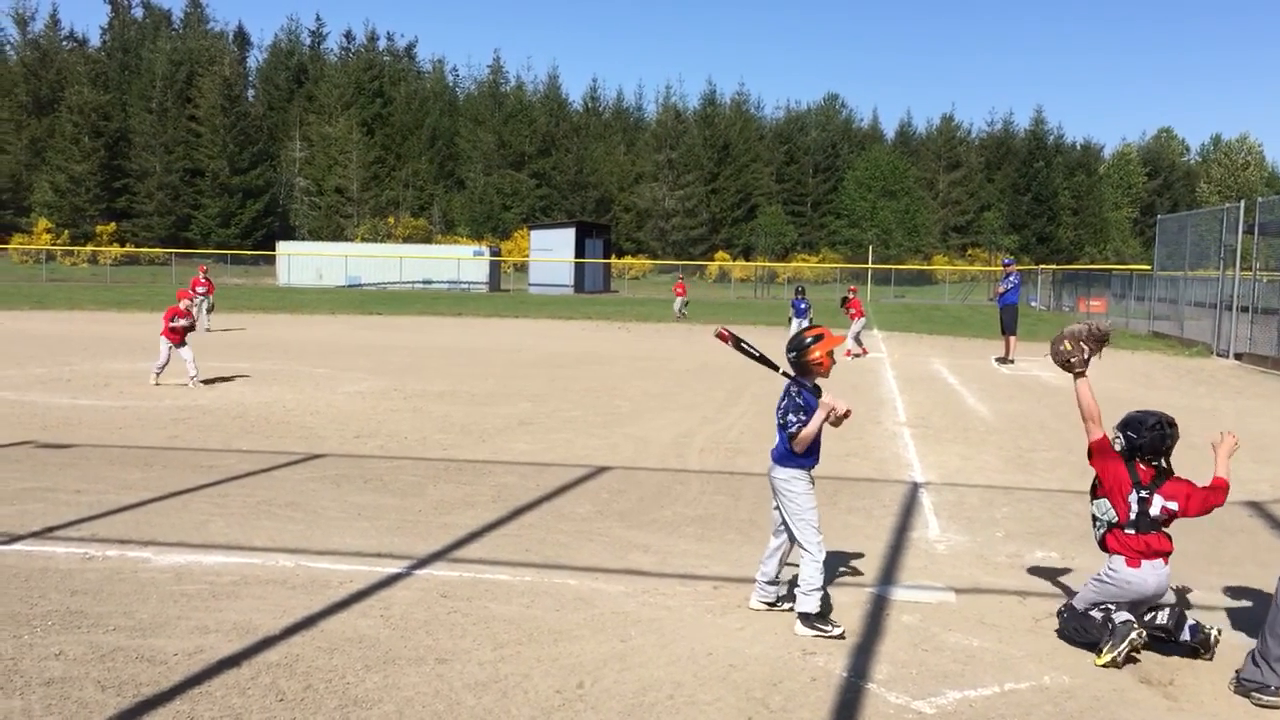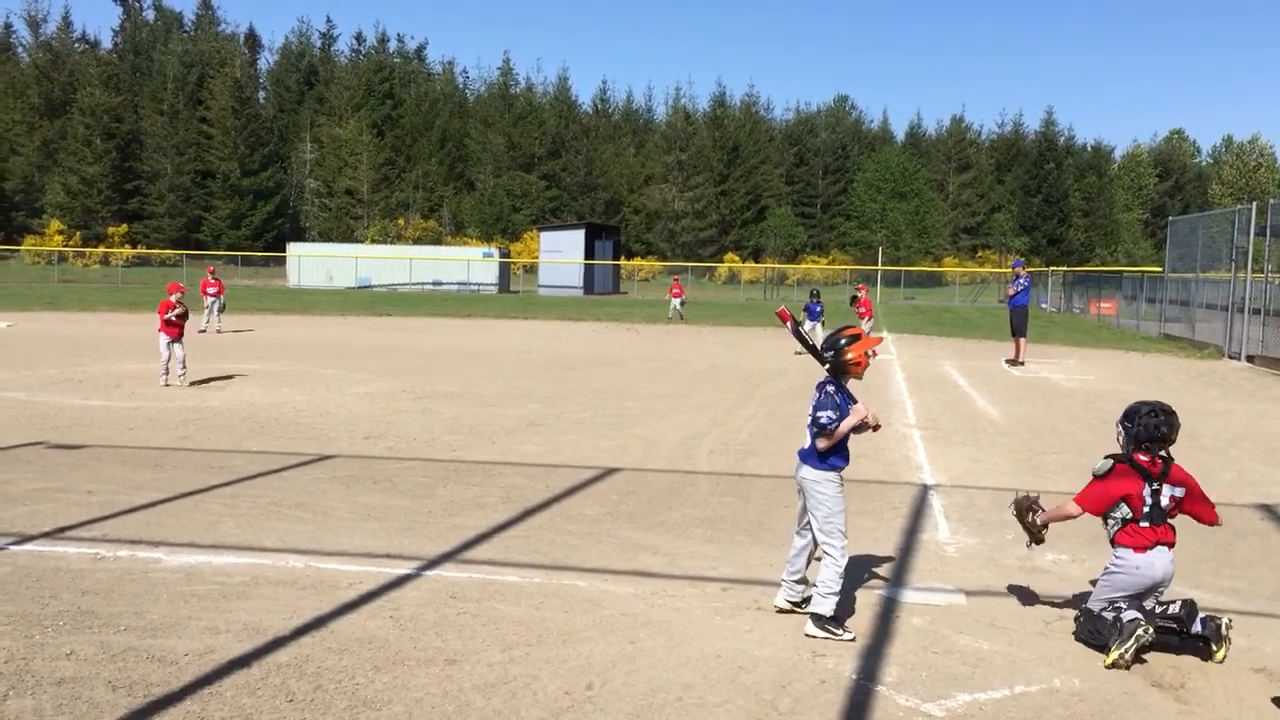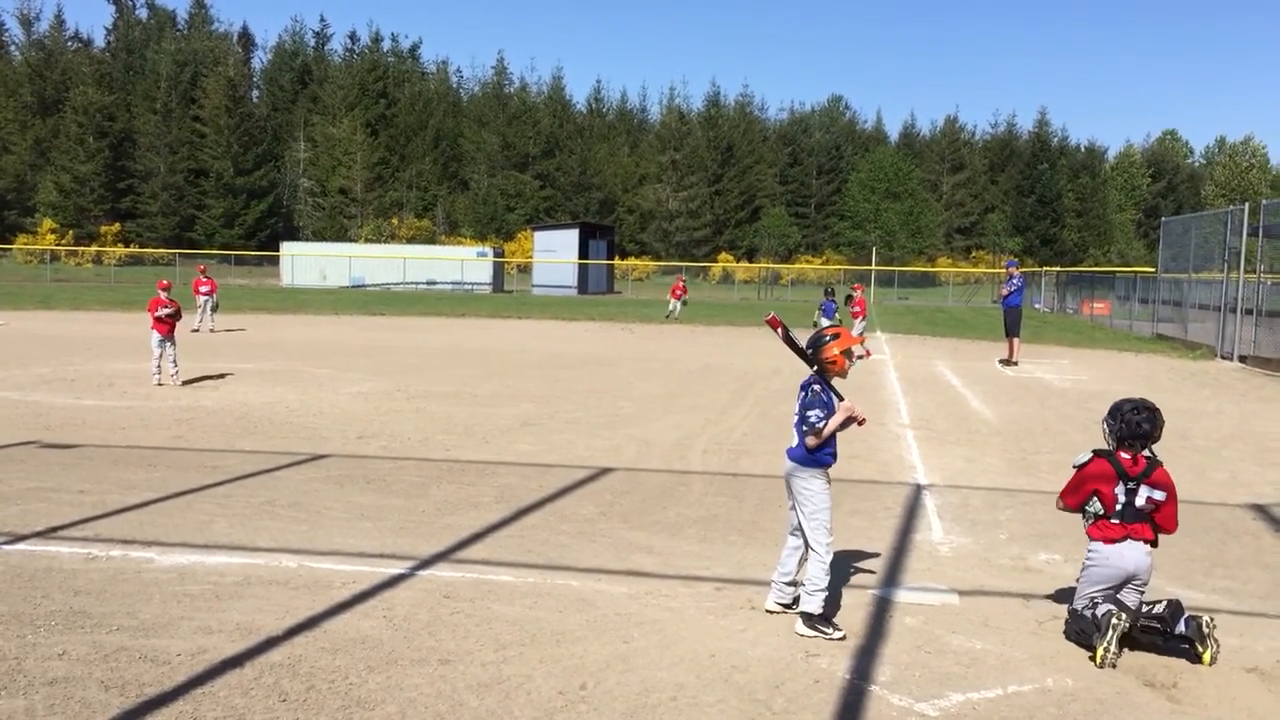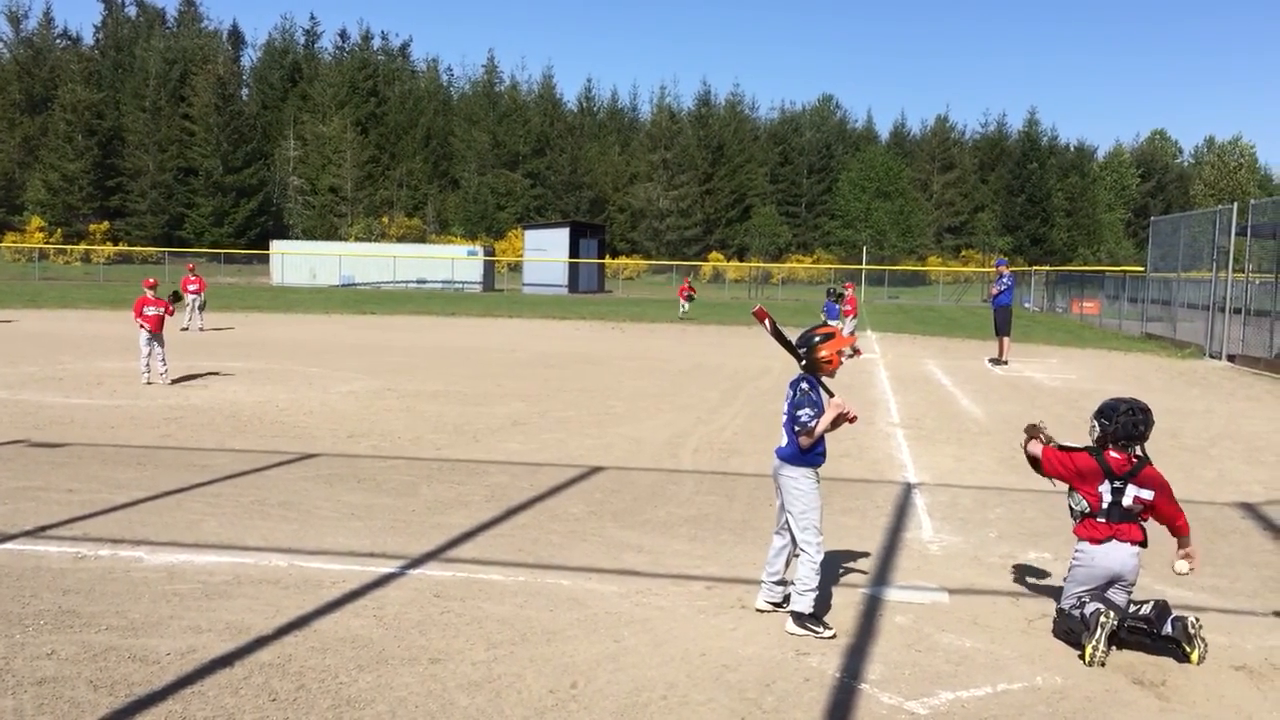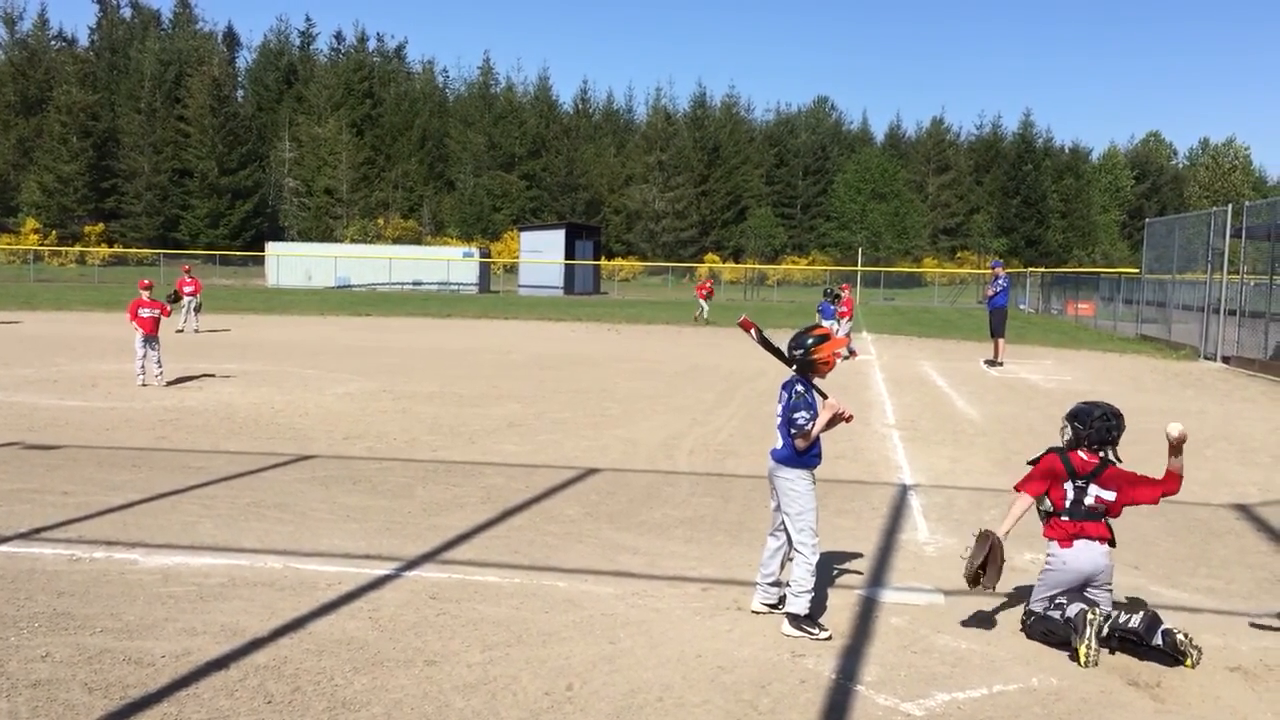
dt=0.5s
person 1, frame 1
left shoulder: (810, 390)
right shoulder: (795, 395)
left elbow: (833, 423)
right elbow: (799, 444)
left wrist: (837, 412)
right wrist: (822, 411)
left hip: (786, 472)
right hip: (793, 476)
left knee: (783, 535)
right knee: (812, 545)
left ankle: (765, 593)
right ankle: (809, 615)
person 1, frame 2
left shoulder: (834, 388)
right shoulder: (831, 394)
left elbow: (844, 428)
right elbow: (823, 442)
left wrist: (863, 422)
right wrist: (854, 418)
left hip: (810, 471)
right hip: (822, 476)
left knee: (806, 535)
right knee: (835, 547)
left ankle: (790, 594)
right ankle: (821, 617)
person 1, frame 3
left shoulder: (815, 386)
right shoulder: (817, 392)
right elbow: (812, 439)
left wrist: (848, 419)
right wrist: (840, 415)
left hip: (800, 469)
right hip: (810, 473)
left knee: (798, 536)
right knee: (820, 545)
left ankle: (781, 595)
right ankle: (811, 615)
person 1, frame 4
left shoulder: (802, 384)
right shoulder: (806, 391)
right elbow: (806, 439)
left wrist: (839, 418)
right wrist: (831, 412)
left hip: (787, 468)
right hip: (799, 473)
left knee: (785, 533)
right knee: (810, 543)
left ankle: (771, 594)
right ankle: (801, 614)
person 1, frame 5
left shoulder: (791, 386)
right shoulder: (801, 394)
right elbow: (802, 442)
left wrist: (834, 419)
right wrist: (825, 414)
left hip: (781, 468)
right hip: (795, 474)
left knee: (779, 535)
right knee: (806, 544)
left ankle: (766, 596)
right ankle: (797, 616)
person 2, frame 1
left shoulder: (1115, 469)
right shoulder: (1175, 487)
left elbow: (1092, 421)
right elbow: (1217, 494)
left wrist: (1080, 375)
right wrist: (1223, 455)
left hip: (1125, 572)
right hip: (1160, 575)
left knee: (1071, 618)
right knee: (1133, 610)
left ankle: (1119, 628)
right ankle: (1190, 630)
person 2, frame 2
left shoulder: (1117, 471)
right shoulder: (1177, 475)
left elbow: (1074, 509)
right elbow: (1209, 516)
left wrist: (1042, 518)
right wrist: (1215, 519)
left hip: (1131, 561)
right hip: (1165, 561)
left knee: (1090, 621)
right knee: (1140, 609)
left ankle: (1128, 627)
right ankle: (1200, 622)
person 2, frame 3
left shoulder: (1095, 466)
right shoulder: (1160, 476)
left elbow: (1063, 504)
right elbow: (1168, 526)
left hip: (1106, 553)
right hip: (1142, 555)
left knee: (1080, 621)
right knee: (1125, 615)
left ankle: (1105, 617)
right ankle: (1185, 625)
person 2, frame 4
left shoulder: (1084, 461)
right shoulder: (1150, 476)
left elbow: (1033, 449)
right elbow: (1175, 517)
left wrist: (1034, 439)
right wrist: (1185, 545)
left hip: (1092, 553)
right hip: (1129, 556)
left knee: (1067, 618)
right knee: (1115, 610)
left ankle: (1091, 616)
right ankle: (1174, 623)
person 2, frame 5
left shoulder: (1053, 462)
right shoulder: (1116, 476)
left elbow: (1026, 496)
right elbow: (1169, 487)
left wrist: (1000, 534)
right wrist: (1175, 450)
left hip: (1065, 556)
right hip: (1099, 556)
left knee: (1036, 620)
right knee: (1104, 617)
left ankle: (1077, 617)
right ankle: (1162, 634)
